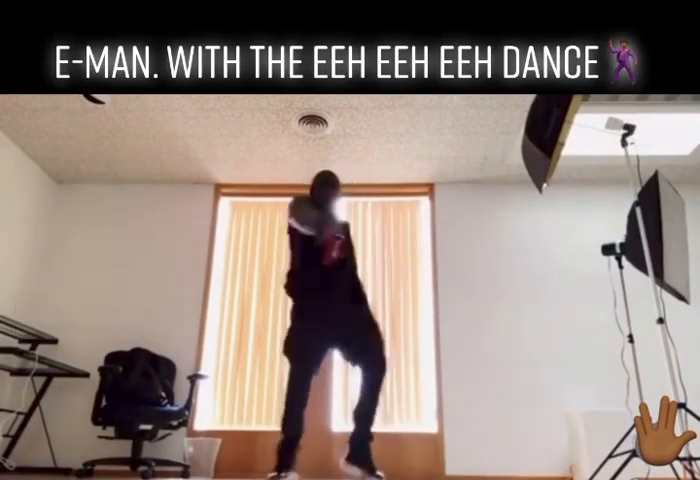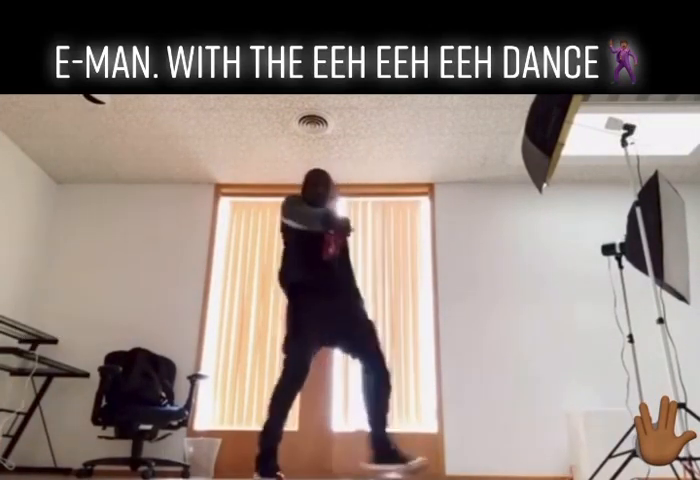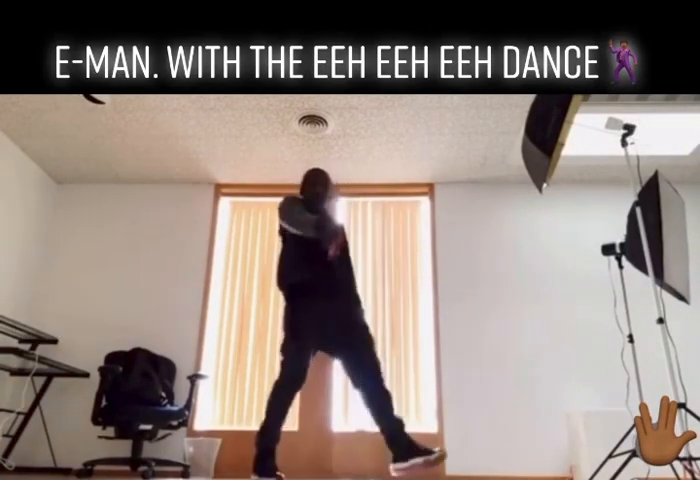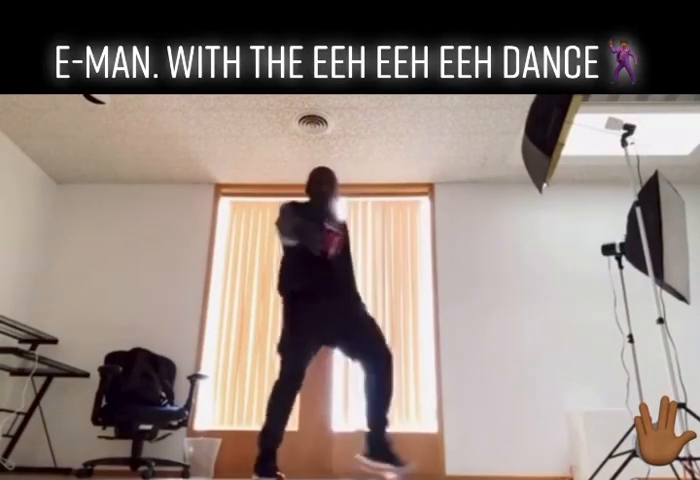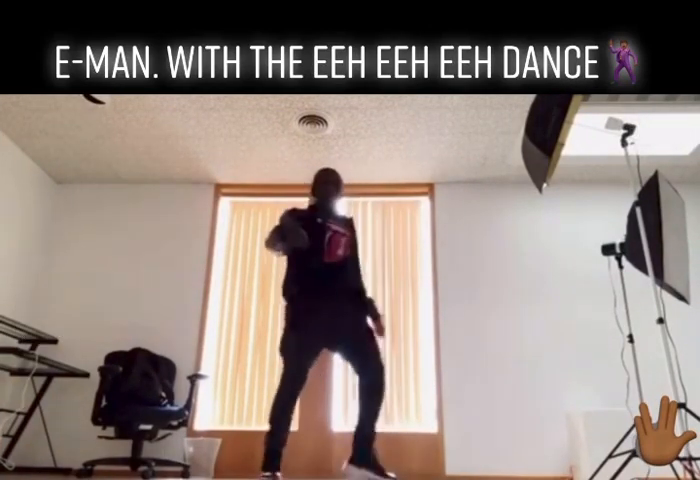
dt=0.1s
person 1, frame 1
left shoulder: (340, 229)
right shoulder: (302, 208)
right elbow: (306, 219)
left wrist: (364, 311)
right wrist: (326, 226)
left hip: (347, 308)
right hip: (312, 306)
left knee: (374, 365)
right knee: (301, 377)
left ankle: (359, 451)
person 1, frame 2
left shoulder: (333, 225)
right shoulder: (294, 207)
right elbow: (307, 217)
right wrist: (333, 221)
left hip: (341, 304)
right hip: (307, 302)
left knee: (375, 366)
right knee: (294, 376)
left ankle: (382, 448)
person 1, frame 3
left shoulder: (333, 227)
right shoulder: (292, 208)
right elbow: (300, 223)
left wrist: (353, 307)
right wrist: (324, 227)
left hip: (339, 305)
right hip: (307, 305)
left knee: (367, 373)
right knee: (292, 376)
left ankle: (401, 447)
person 1, frame 4
left shoulder: (338, 225)
right shoulder: (294, 212)
right elbow: (289, 233)
left wrist: (358, 308)
right wrist: (308, 236)
left hip: (341, 305)
right hip: (306, 305)
left knee: (380, 361)
right knee: (291, 377)
left ankle: (377, 445)
person 1, frame 5
left shoulder: (347, 225)
right shoulder: (297, 218)
right elbow: (276, 241)
left wrist: (371, 312)
right wrist: (288, 238)
left hip: (346, 310)
right hip: (308, 309)
left knee: (372, 371)
right knee: (293, 379)
left ankle: (362, 454)
